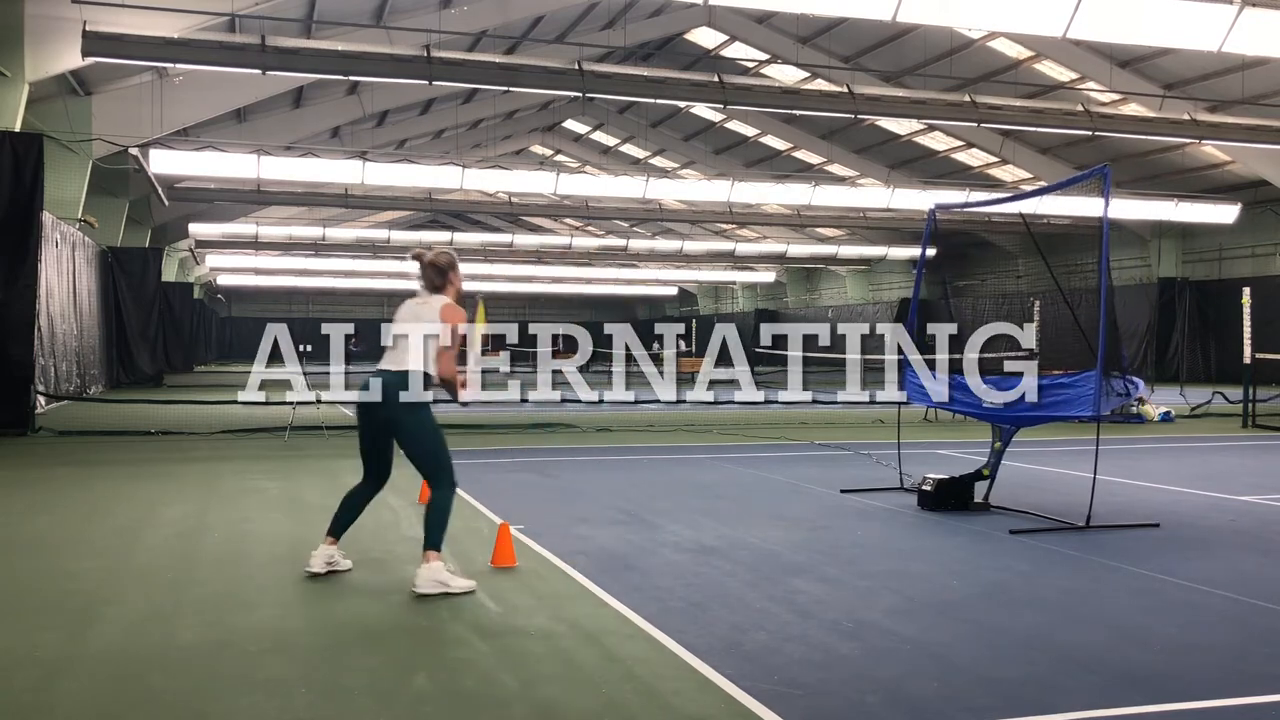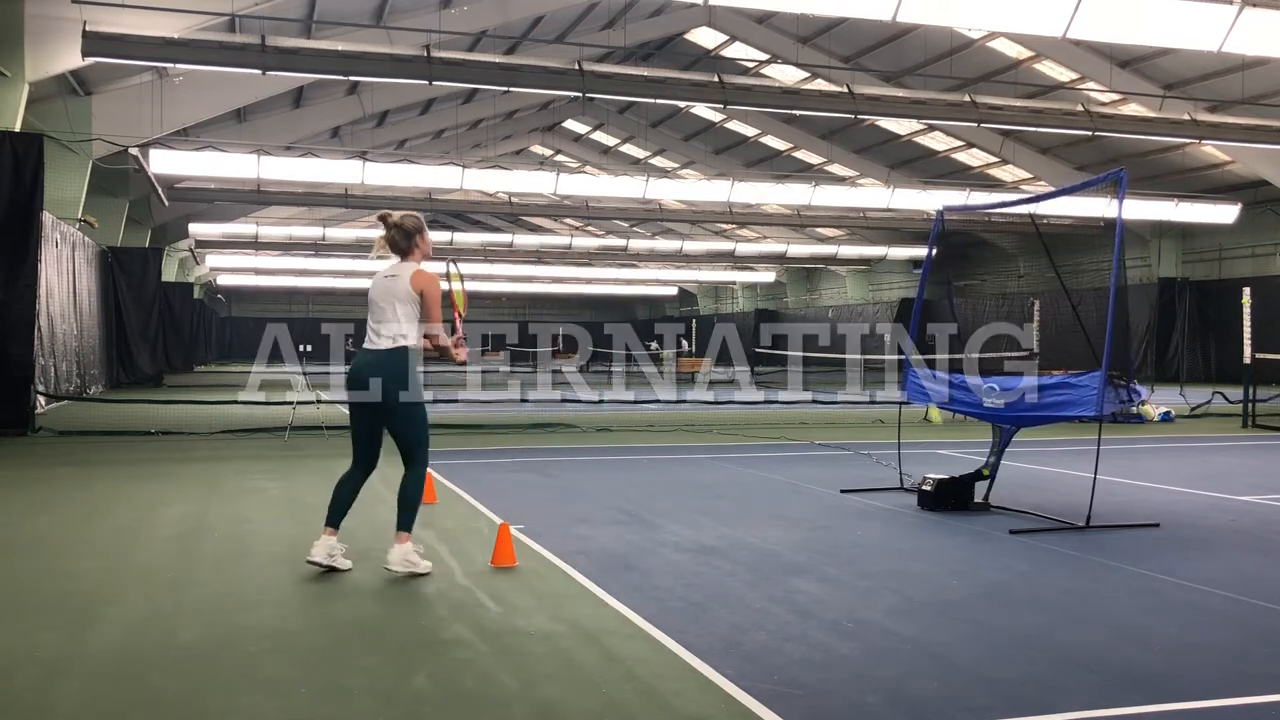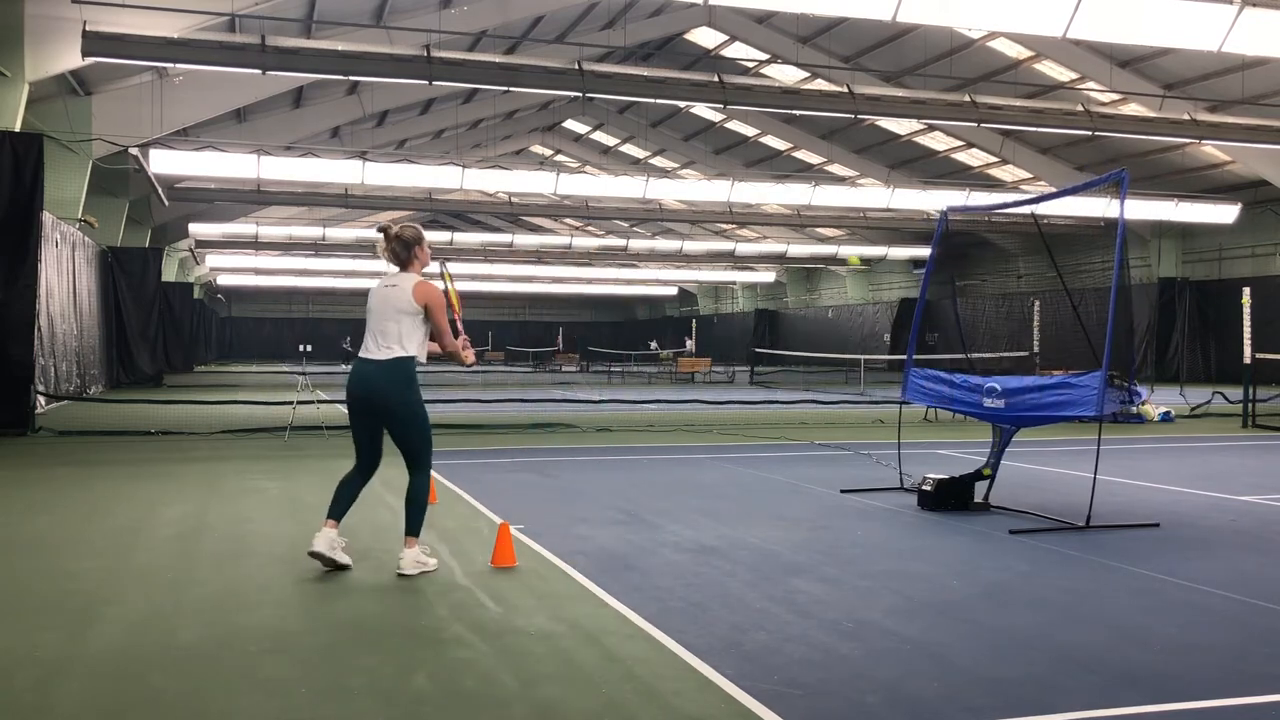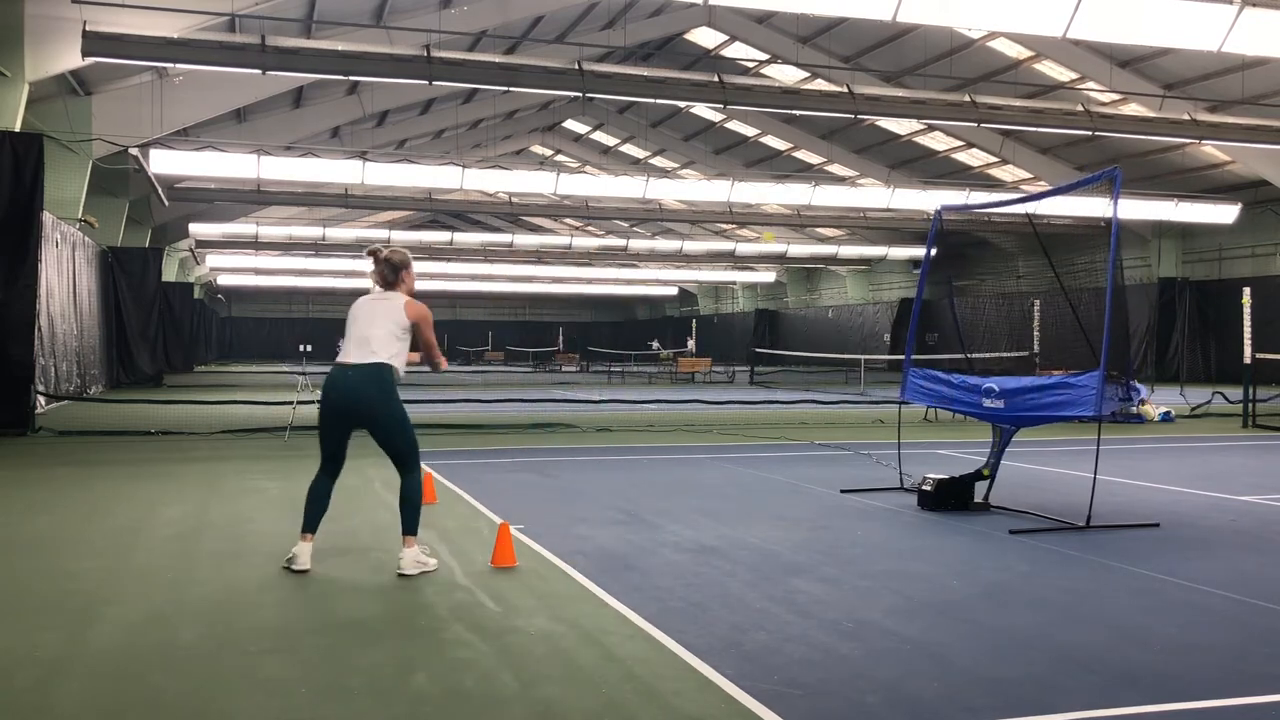
dt=0.3s
person 1, frame 1
left shoulder: (407, 307)
right shoulder: (453, 313)
right elbow: (445, 372)
left wrist: (448, 379)
right wrist: (457, 389)
left hip: (374, 391)
right hip: (404, 397)
left knee: (373, 478)
right knee: (443, 482)
left ankle: (326, 551)
right ankle: (432, 567)
person 1, frame 2
left shoulder: (379, 279)
right shoulder: (425, 279)
right elbow: (436, 340)
left wrist: (445, 346)
right wrist: (453, 353)
left hip: (362, 369)
right hip: (395, 374)
left knee: (362, 463)
right knee: (416, 463)
left ankle: (326, 543)
right ankle: (402, 548)
person 1, frame 3
left shoulder: (378, 289)
right shoulder: (427, 290)
right elbow: (449, 346)
left wrist: (449, 348)
right wrist: (462, 354)
left hip: (361, 377)
right hip: (396, 381)
left knee: (365, 464)
right knee: (419, 467)
left ankle: (327, 535)
right ankle: (411, 552)
person 1, frame 4
left shoulder: (360, 303)
right shoulder: (415, 309)
right elbow: (434, 357)
left wrist: (414, 356)
right wrist: (436, 361)
left hip: (337, 384)
right hip: (375, 388)
left knee: (328, 470)
right knee: (410, 468)
left ankle: (303, 549)
right ankle: (410, 552)
